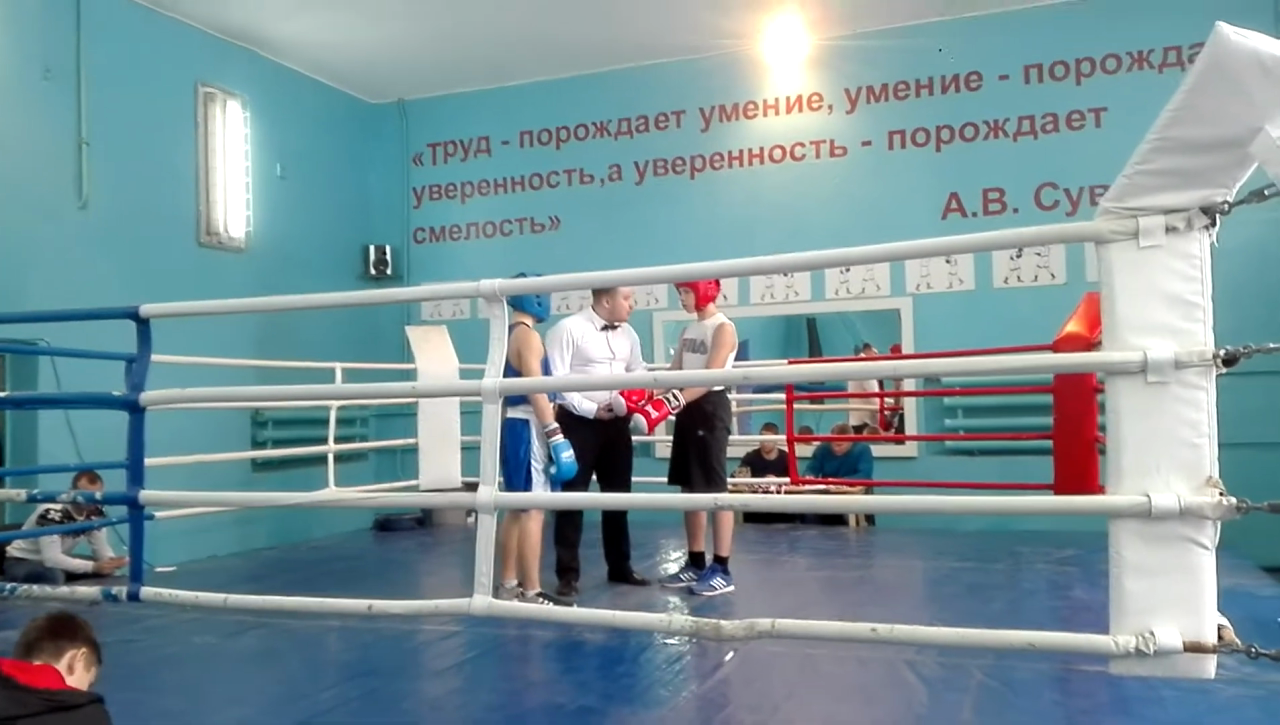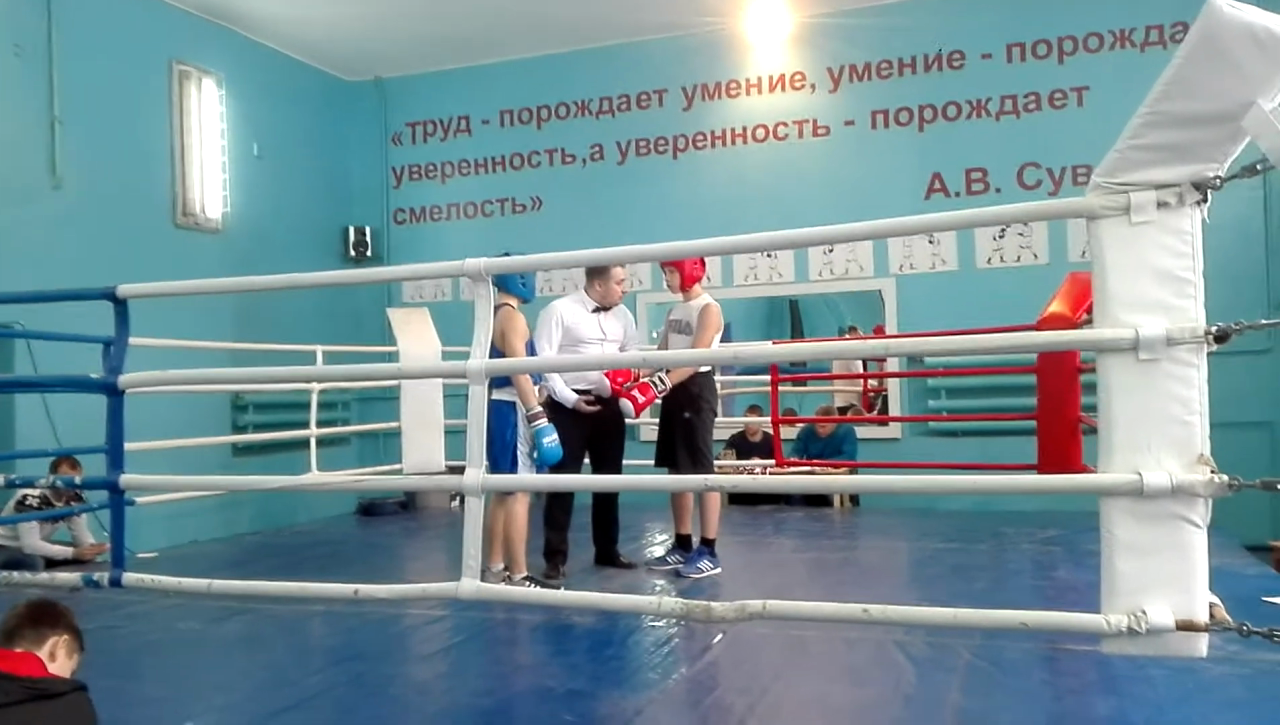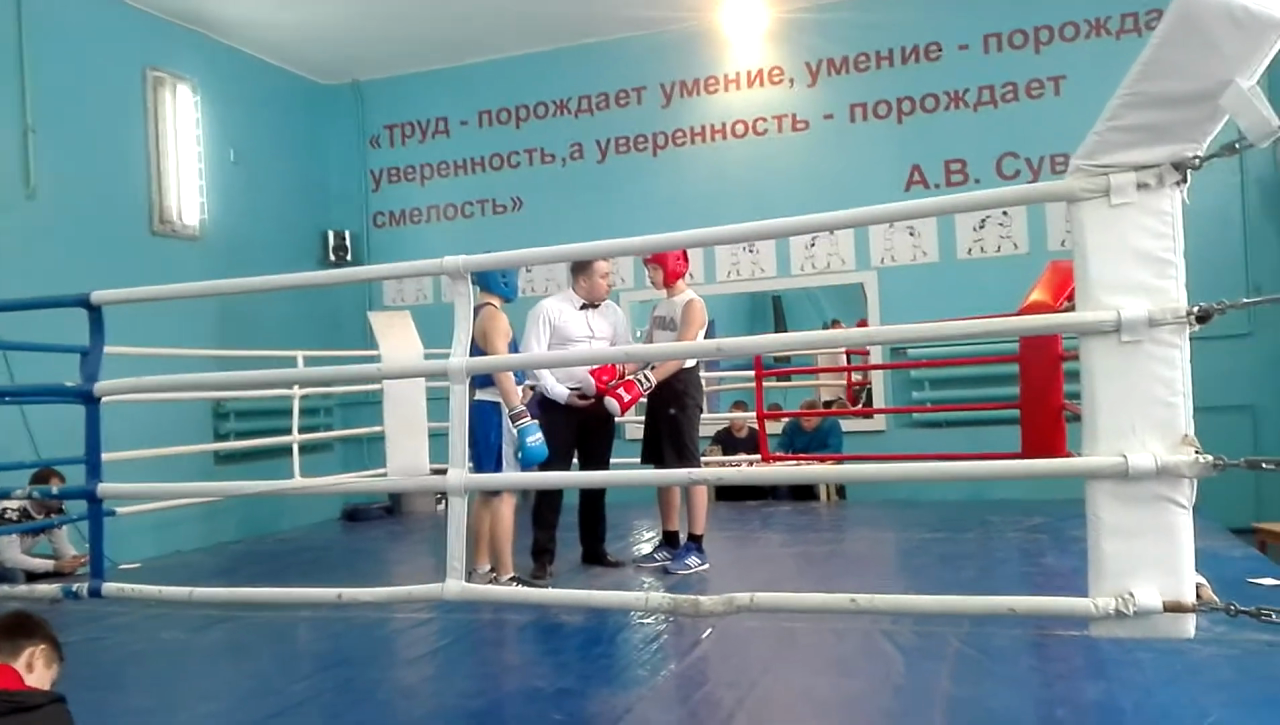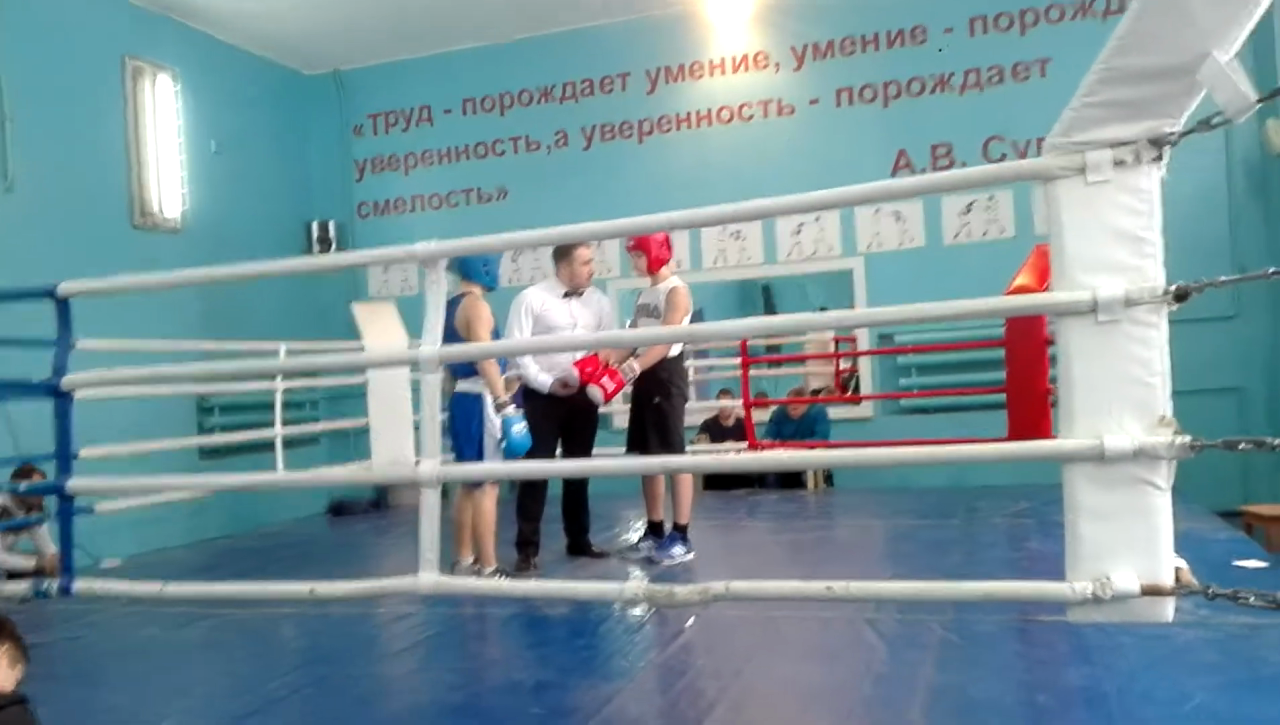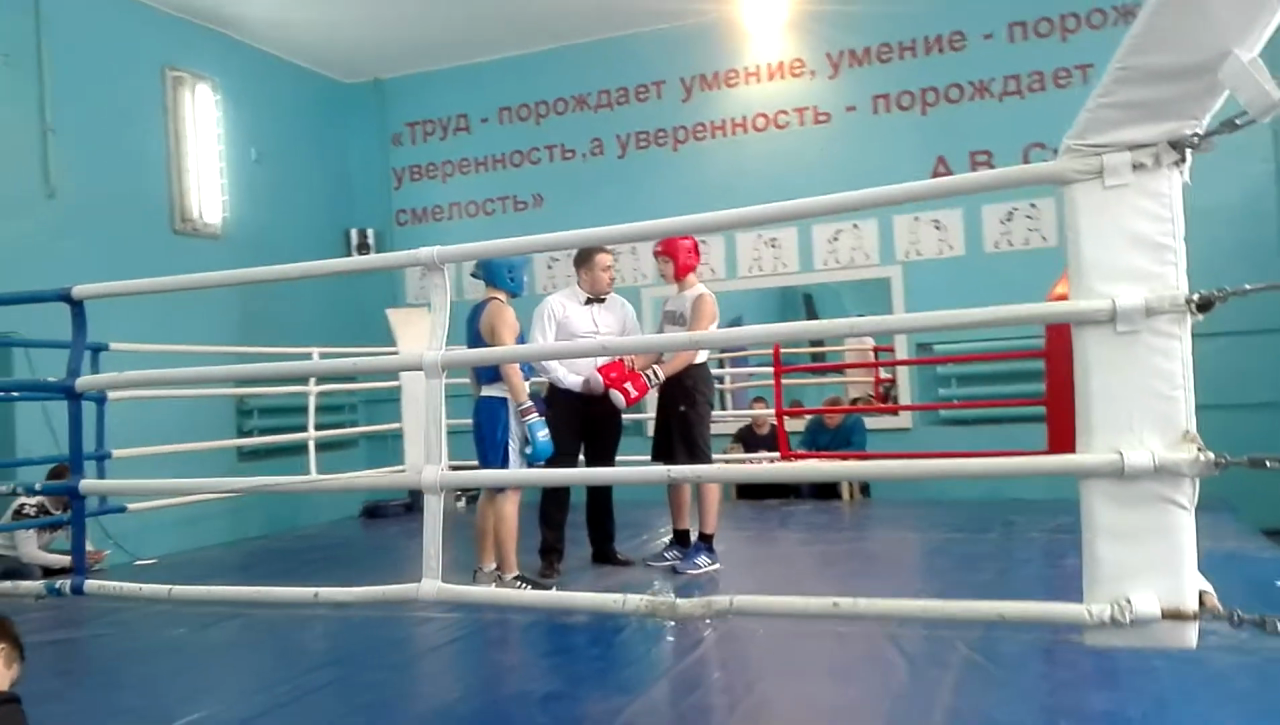
dt=0.3s
person 1, frame 1
left shoulder: (506, 336)
right shoulder: (528, 336)
right elbow: (535, 390)
right wrist: (554, 434)
left hip: (511, 424)
right hip: (528, 426)
left knee: (516, 508)
right knee: (533, 510)
left ankle: (508, 584)
right ankle: (531, 592)
person 1, frame 2
left shoulder: (490, 317)
right shoulder: (512, 317)
right elbow: (519, 372)
right wrist: (538, 418)
left hip: (497, 406)
right hip: (514, 408)
left knee: (502, 491)
right knee: (518, 493)
left ankle: (495, 568)
right ankle: (518, 576)
person 1, frame 3
left shoulder: (472, 317)
right shoulder: (495, 316)
right elbow: (501, 371)
right wrist: (521, 417)
left hip: (481, 406)
right hip: (498, 408)
left knee: (487, 492)
right knee: (504, 494)
left ankle: (481, 570)
right ankle: (505, 577)
person 1, frame 4
left shoulder: (451, 306)
right shoulder: (476, 305)
right elbow: (485, 360)
right wrist: (506, 407)
left hip: (462, 398)
right hip: (480, 399)
left knee: (469, 484)
right knee: (486, 484)
left ankle: (464, 562)
right ankle: (488, 569)
person 1, frame 5
left shoulder: (477, 313)
right shoulder: (502, 311)
right elbow: (508, 367)
right wrist: (529, 412)
left hip: (486, 404)
right hip: (505, 405)
left knee: (492, 490)
right knee: (509, 491)
left ankle: (486, 569)
right ankle: (509, 576)
person 2, frame 1
left shoulder: (722, 328)
right shoulder: (688, 330)
right elbow: (674, 373)
left wrist: (671, 402)
right wrist: (646, 395)
left hip: (710, 408)
right hip: (688, 410)
left knee: (715, 489)
right knee: (690, 489)
left ankle: (721, 569)
right ankle: (696, 563)
person 2, frame 2
left shoulder: (708, 309)
right shoulder: (674, 311)
right elbow: (661, 354)
left wrist: (657, 385)
right wrist: (633, 376)
left hip: (696, 389)
right hip: (674, 391)
left knee: (702, 471)
right knee: (677, 471)
left ankle: (708, 551)
right ankle: (683, 545)
person 2, frame 3
left shoulder: (692, 305)
right shoulder: (659, 307)
left elbow: (680, 355)
left wrist: (642, 381)
right wrist: (618, 373)
left hip: (681, 386)
right hip: (658, 388)
left knee: (688, 467)
right knee: (663, 467)
left ankle: (696, 548)
right ankle: (670, 542)
person 2, frame 4
left shoulder: (676, 292)
right shoulder: (644, 295)
left elbow: (664, 343)
left wrist: (626, 372)
right wrist: (604, 361)
left hip: (666, 374)
right hip: (645, 376)
left knee: (673, 455)
right knee: (649, 457)
left ankle: (681, 537)
right ankle: (655, 531)
person 2, frame 5
left shoulder: (702, 299)
right shoulder: (670, 301)
left elbow: (689, 350)
left wrist: (650, 377)
right wrist: (628, 368)
left hip: (692, 382)
right hip: (670, 384)
left knee: (700, 465)
right knee: (673, 465)
left ankle: (706, 547)
right ankle: (680, 541)
person 3, frame 1
left shoulder: (628, 334)
right shoulder: (568, 329)
left elbow: (637, 371)
right elbow: (555, 379)
right wrist: (591, 410)
left hip: (617, 422)
right hip: (579, 422)
left knee: (618, 495)
right knee: (573, 495)
left ankle: (620, 566)
right ankle: (568, 574)
person 3, frame 2
left shoulder: (622, 315)
right shoulder: (560, 311)
left elbow: (633, 352)
right elbow: (542, 361)
right wrist: (570, 400)
left hip: (609, 404)
right hip: (570, 407)
left knee: (609, 478)
right knee: (564, 479)
left ankle: (607, 550)
right ankle: (556, 557)
person 3, frame 3
left shoulder: (613, 312)
right shoulder: (547, 310)
right wrist: (562, 395)
left hip: (599, 404)
right hip: (559, 403)
left ankle: (594, 549)
right ankle: (543, 556)
person 3, frame 4
left shoulder: (597, 300)
right shoulder: (531, 299)
right wrist: (545, 383)
left hip: (583, 393)
right hip: (543, 394)
left ankle: (579, 540)
right ankle: (528, 548)
person 3, frame 5
left shoulder: (621, 307)
right shoulder: (553, 306)
right wrist: (577, 382)
left hip: (606, 400)
right hip: (566, 399)
left ankle: (604, 548)
right ankle: (551, 554)
